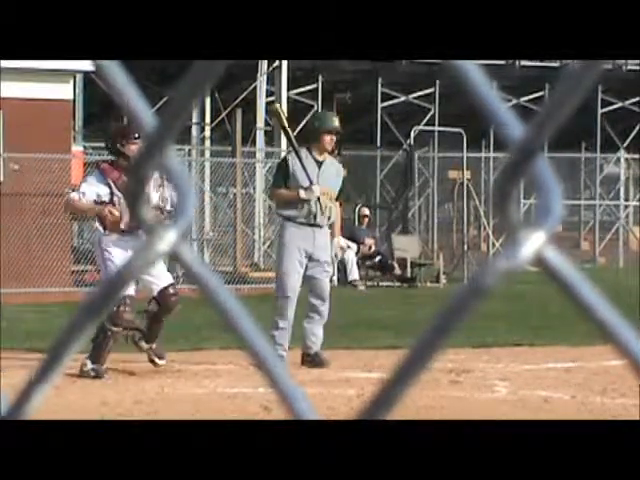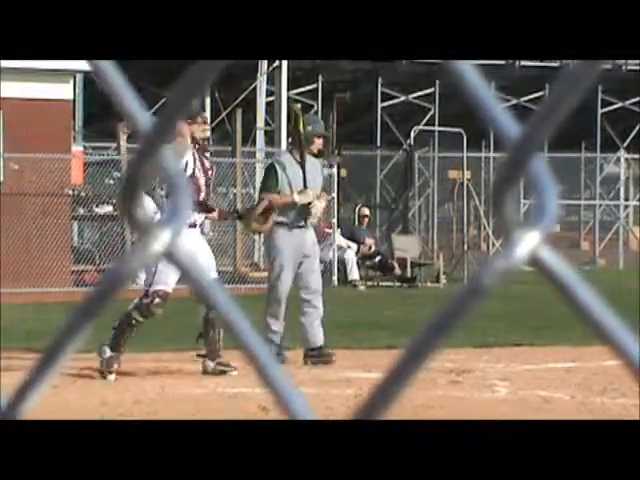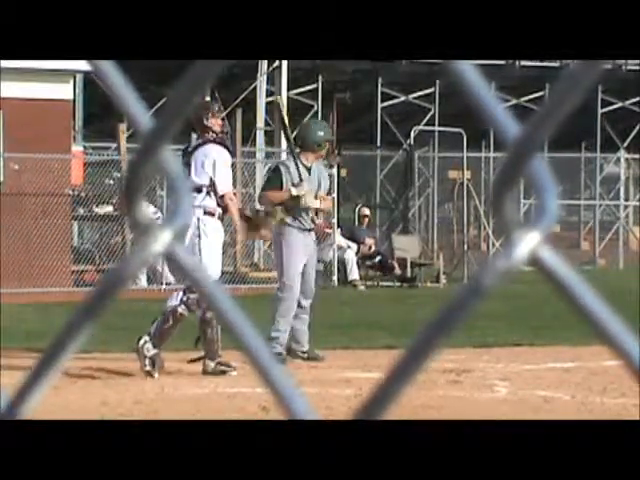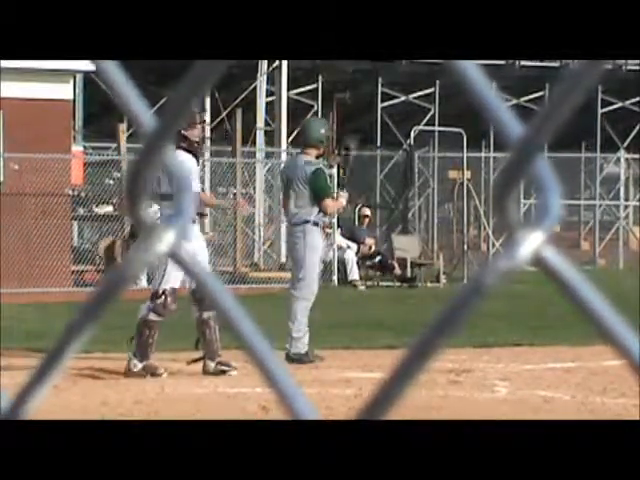
dt=0.5s
person 1, frame 1
left shoulder: (148, 172)
right shoulder: (100, 177)
right elbow: (70, 203)
right wrist: (98, 209)
left hip: (141, 240)
right hip: (114, 244)
left knee: (169, 296)
right knee: (123, 307)
left ankle: (147, 339)
right ankle: (92, 364)
person 1, frame 2
left shoulder: (203, 164)
right shoulder: (181, 153)
left wrist: (217, 212)
left hip: (196, 234)
right hip: (176, 233)
right knee: (155, 297)
left ankle: (212, 359)
right ankle: (112, 351)
person 1, frame 3
left shoulder: (193, 151)
right shoulder: (217, 152)
right elbow: (227, 198)
left wrist: (233, 205)
right wrist: (239, 225)
left hip: (197, 223)
right hip: (204, 223)
right knee: (195, 290)
left ankle: (212, 358)
right ankle: (151, 344)
person 1, frame 4
left shoulder: (184, 156)
right shoulder: (181, 158)
right elbow: (194, 196)
right wrist: (228, 204)
left hip: (191, 233)
left knee: (205, 294)
right knee: (164, 296)
left ankle: (212, 358)
right ankle: (138, 360)
person 2, frame 1
left shoulder: (336, 168)
right shoulder: (292, 160)
right elbow: (274, 195)
left wrist: (337, 236)
right wrist: (303, 193)
left hip: (321, 235)
right hip: (294, 231)
left knee: (321, 295)
right knee: (288, 290)
left ankle: (312, 349)
right ankle: (278, 351)
person 2, frame 2
left shoulder: (315, 165)
right shoulder: (278, 165)
left elbow: (320, 196)
right elbow: (264, 199)
right wrist: (296, 198)
left hip: (307, 232)
right hip: (282, 232)
left knee: (313, 289)
right knee: (279, 291)
left ankle: (314, 345)
right ankle: (274, 349)
person 2, frame 3
left shoulder: (322, 170)
right shoulder: (283, 167)
left elbow: (328, 202)
right elbow: (264, 198)
left wrist: (316, 202)
right wrist: (292, 192)
left hip: (310, 233)
right hip: (290, 232)
left knee: (307, 292)
right knee: (289, 290)
left ankle: (299, 345)
right ankle: (276, 347)
person 2, frame 4
left shoulder: (290, 165)
right shoulder: (315, 168)
right elbow: (329, 207)
right wrist: (342, 201)
left hip: (295, 229)
right hip: (308, 231)
left knee: (303, 289)
right knee: (304, 289)
left ankle: (300, 346)
right ankle: (296, 349)
